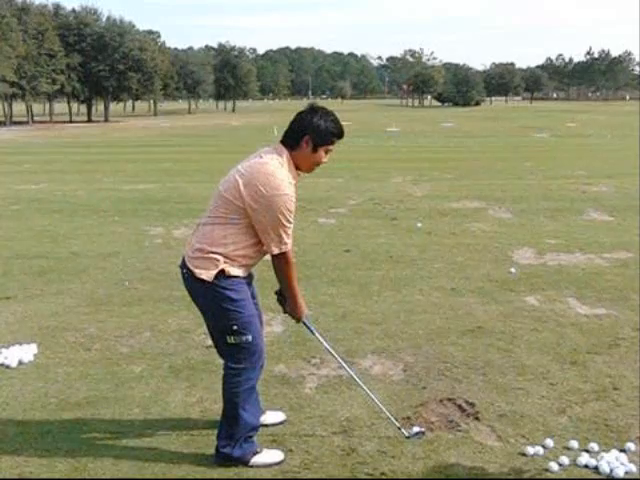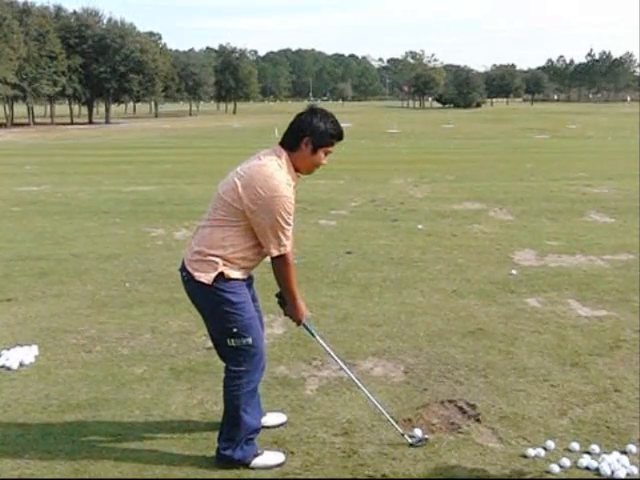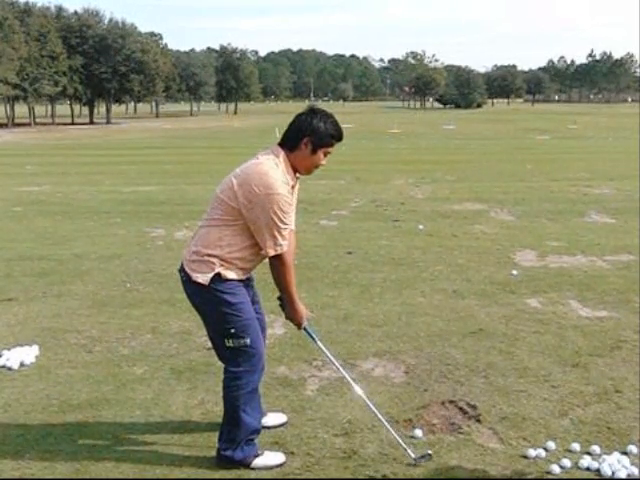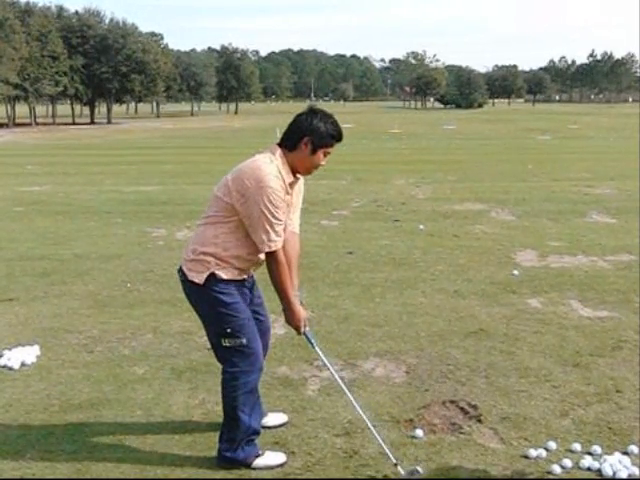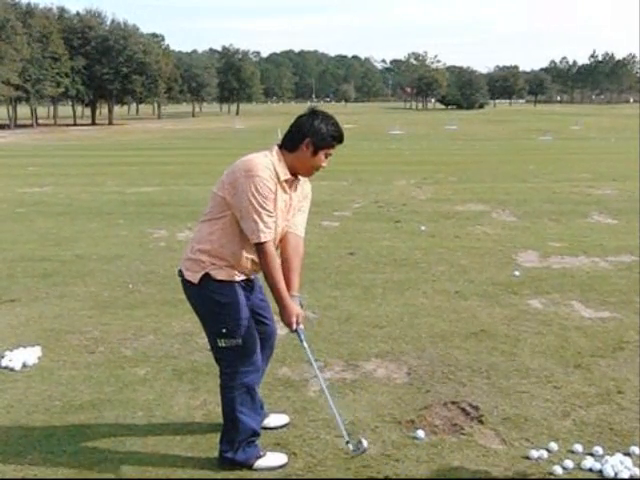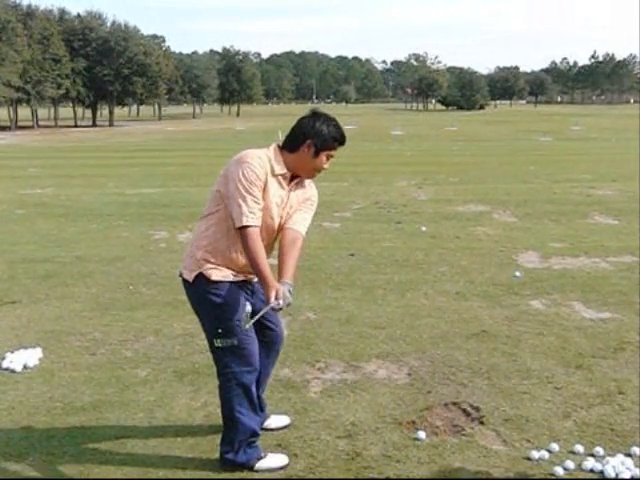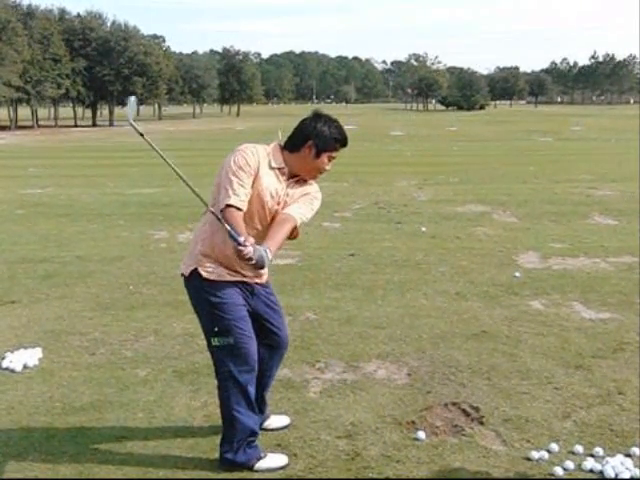
dt=0.7s
person 1, frame 1
left shoulder: (272, 160)
right shoulder: (275, 182)
left elbow: (279, 247)
right elbow: (281, 252)
left wrist: (286, 290)
right wrist: (295, 299)
left hip: (225, 266)
right hip: (213, 272)
left knee: (249, 341)
right knee: (246, 354)
left ankle: (247, 411)
right ankle: (235, 446)
person 1, frame 2
left shoulder: (272, 163)
right shoulder: (274, 183)
left elbow: (283, 242)
right elbow: (281, 254)
left wrist: (288, 294)
right wrist: (294, 302)
left hip: (227, 268)
right hip: (214, 275)
left knee: (251, 341)
right knee: (247, 356)
left ankle: (249, 412)
right ankle: (236, 448)
person 1, frame 3
left shoulder: (282, 169)
right shoulder: (270, 182)
left elbow: (287, 237)
right elbow: (277, 254)
left wrist: (290, 297)
right wrist: (293, 303)
left hip: (231, 270)
right hip: (212, 275)
left knee: (254, 340)
right knee: (247, 356)
left ankle: (249, 412)
right ankle: (237, 448)
person 1, frame 4
left shoulder: (293, 178)
right shoulder: (265, 179)
left elbow: (290, 237)
right elbow: (273, 252)
left wrist: (294, 296)
right wrist: (291, 305)
left hip: (236, 271)
right hip: (211, 274)
left knee: (258, 338)
right knee: (244, 356)
left ankle: (249, 412)
right ankle: (238, 448)
person 1, frame 5
left shoulder: (301, 185)
right shoulder: (257, 172)
left elbow: (292, 239)
right elbow: (263, 244)
left wrist: (294, 296)
right wrist: (284, 301)
left hip: (241, 272)
right hip: (211, 273)
left knee: (263, 336)
right knee: (242, 357)
left ankle: (250, 411)
right ankle: (239, 448)
person 1, frame 6
left shoulder: (306, 193)
right shoulder: (251, 164)
left elbow: (292, 236)
right elbow: (247, 229)
left wrist: (285, 284)
right wrist: (268, 282)
left hip: (246, 276)
right hip: (211, 273)
left knee: (269, 338)
right knee: (241, 358)
left ankle: (252, 412)
right ankle: (240, 449)
person 1, frame 7
left shoulder: (309, 192)
right shoulder: (249, 157)
left elbow: (286, 221)
right elbow: (229, 209)
left wrist: (264, 252)
right wrist: (243, 241)
left hip: (252, 275)
right hip: (212, 272)
left knee: (275, 340)
right knee: (240, 358)
left ankle: (252, 413)
right ankle: (239, 450)
